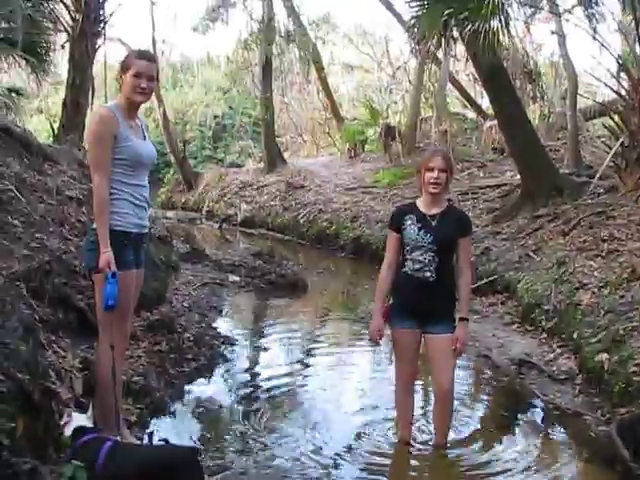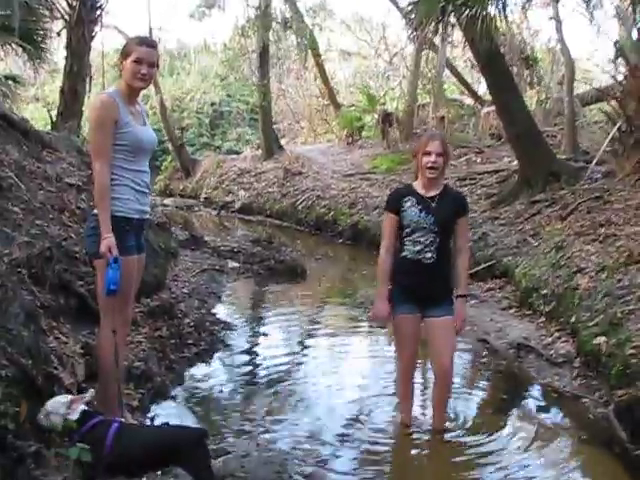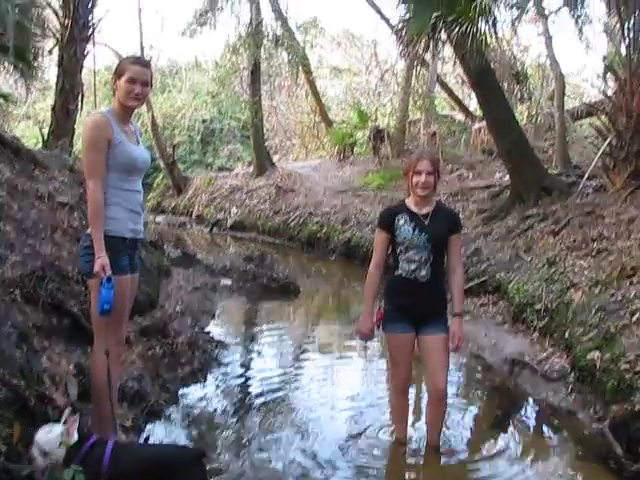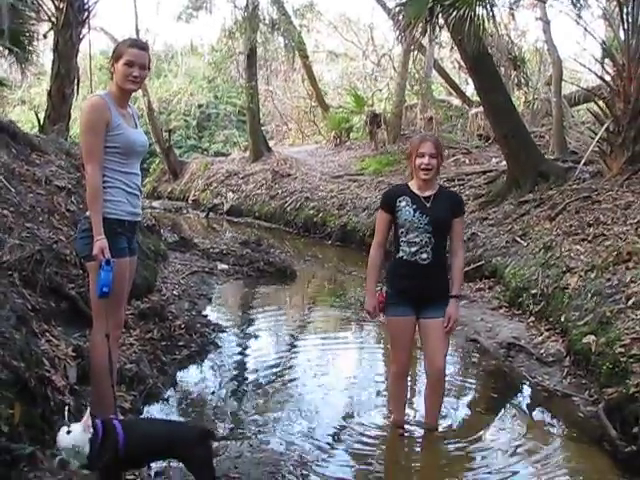
dt=0.5s
person 1, frame 1
left shoulder: (140, 124)
right shoulder: (106, 118)
right elbow: (100, 183)
left wrist: (138, 235)
right wrist: (105, 246)
left hip: (137, 236)
right hip: (114, 235)
left knee: (122, 336)
right knee: (111, 337)
left ankle: (117, 425)
right ankle: (109, 431)
person 1, frame 2
left shoulder: (140, 110)
right shoulder: (106, 104)
right elbow: (100, 170)
left wrist: (137, 221)
right wrist: (106, 231)
left hip: (137, 221)
right hip: (115, 221)
left knee: (124, 321)
right knee: (113, 322)
left ankle: (118, 410)
right ankle: (111, 415)
person 1, frame 3
left shoulder: (134, 129)
right shoulder: (100, 123)
right elbow: (94, 188)
left wrist: (131, 241)
right wrist: (100, 250)
left hip: (131, 241)
right hip: (109, 241)
left knee: (117, 342)
right knee: (106, 342)
left ankle: (110, 430)
right ankle: (105, 436)
person 1, frame 4
left shoulder: (131, 112)
right shoulder: (98, 106)
right elbow: (93, 172)
left wrist: (127, 226)
right wrist: (99, 234)
left hip: (128, 225)
right hip: (107, 224)
left knee: (116, 324)
right knee: (105, 325)
left ankle: (109, 412)
right ankle: (105, 418)
person 2, frame 1
left shoulder: (458, 220)
right shoulder: (402, 215)
left elbow: (464, 272)
right elbow: (389, 266)
left wrist: (463, 321)
right wrist: (377, 313)
left hip: (441, 312)
right hip: (404, 309)
left knee: (444, 387)
right knee: (405, 379)
left ankle: (439, 447)
right ankle: (404, 441)
person 2, frame 2
left shoulder: (456, 201)
right shoulder: (399, 197)
left elbow: (461, 251)
right elbow: (387, 249)
left wrist: (461, 298)
right wrist: (381, 296)
left hip: (440, 295)
right hip: (404, 292)
left knee: (444, 369)
right knee: (405, 364)
left ankle: (438, 431)
right ankle: (406, 425)
person 2, frame 3
left shoulder: (449, 218)
right shoulder: (392, 215)
left elbow: (455, 269)
right elbow: (377, 266)
left wrist: (458, 317)
right wrist: (367, 314)
left hip: (434, 313)
right hip: (398, 310)
left knee: (438, 388)
right knee: (400, 383)
left ankle: (433, 448)
right ankle: (400, 444)
person 2, frame 4
left shoulder: (452, 201)
right shoulder: (393, 196)
left elbow: (457, 252)
right elbow: (378, 246)
left wrist: (455, 299)
right wrist: (370, 291)
left hip: (436, 296)
right hip: (399, 293)
left knee: (437, 370)
right knee: (399, 366)
left ankle: (431, 430)
right ankle: (397, 427)
